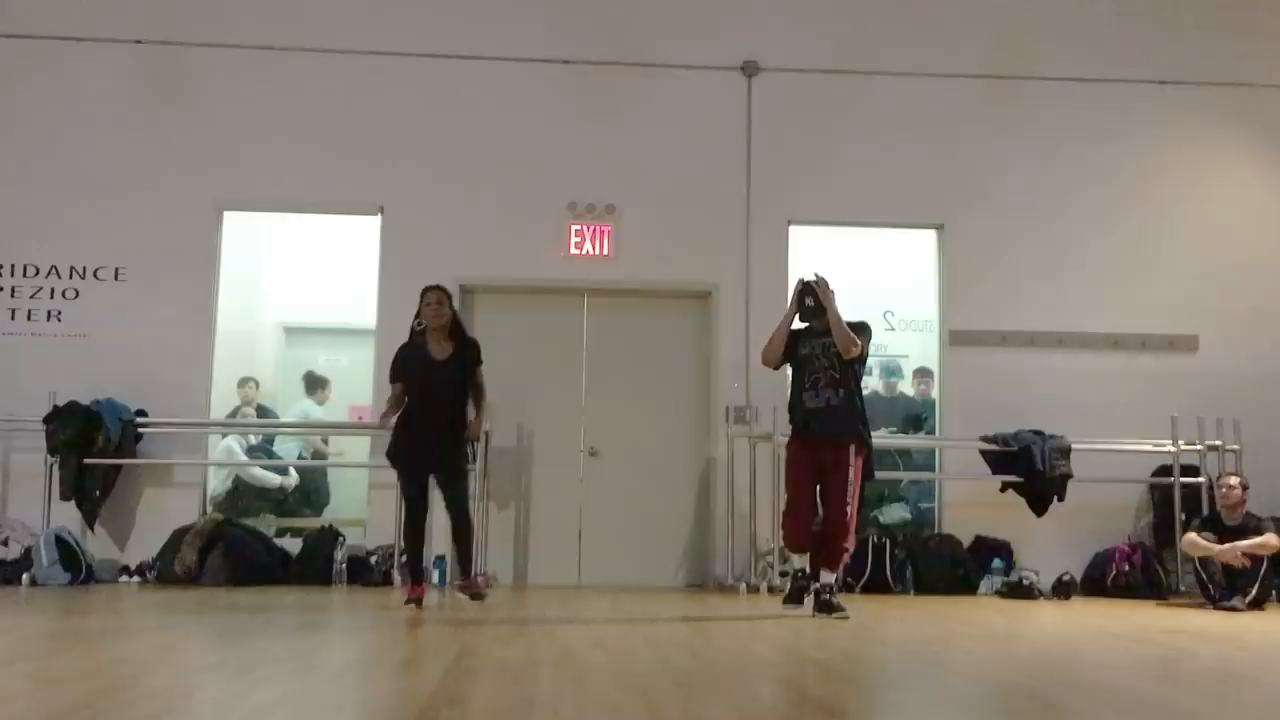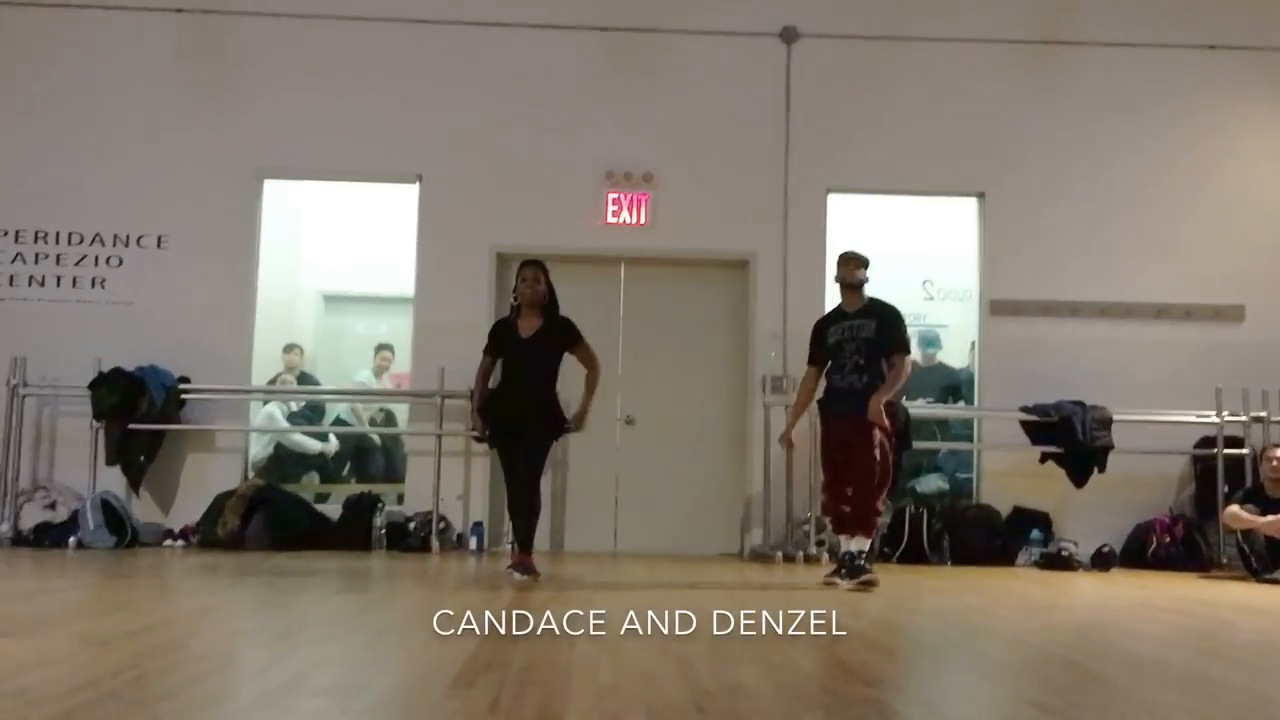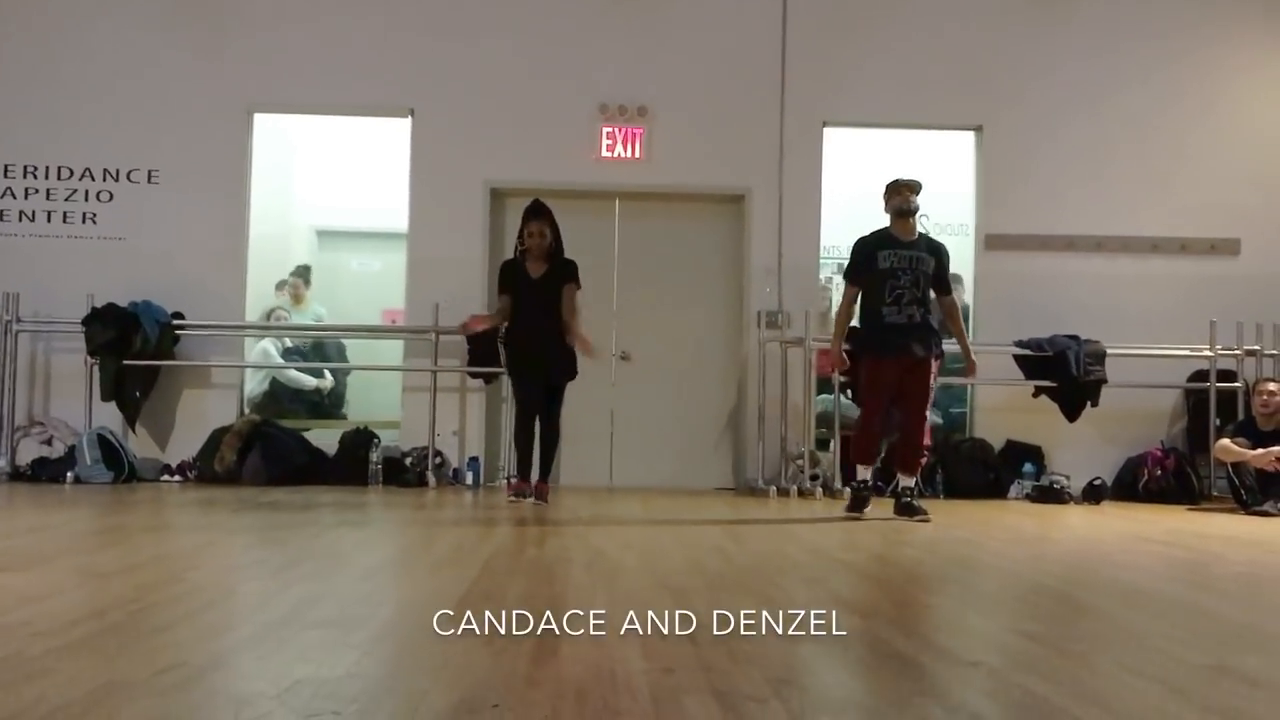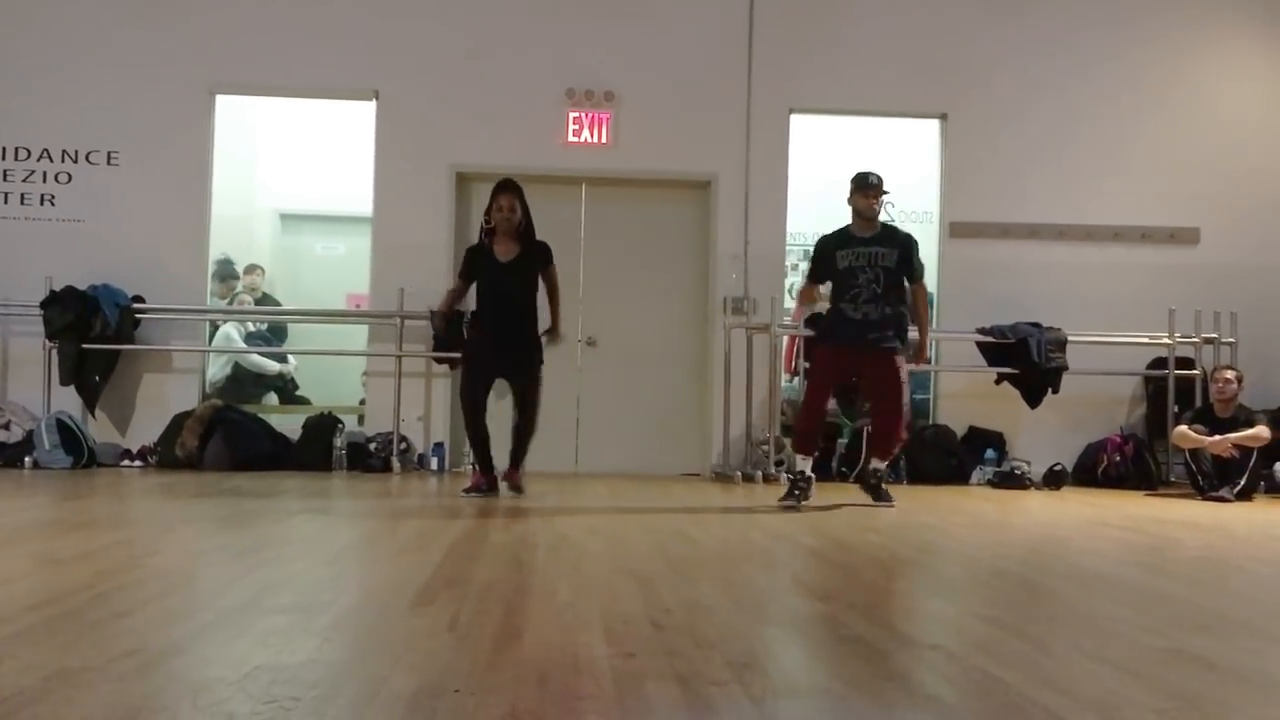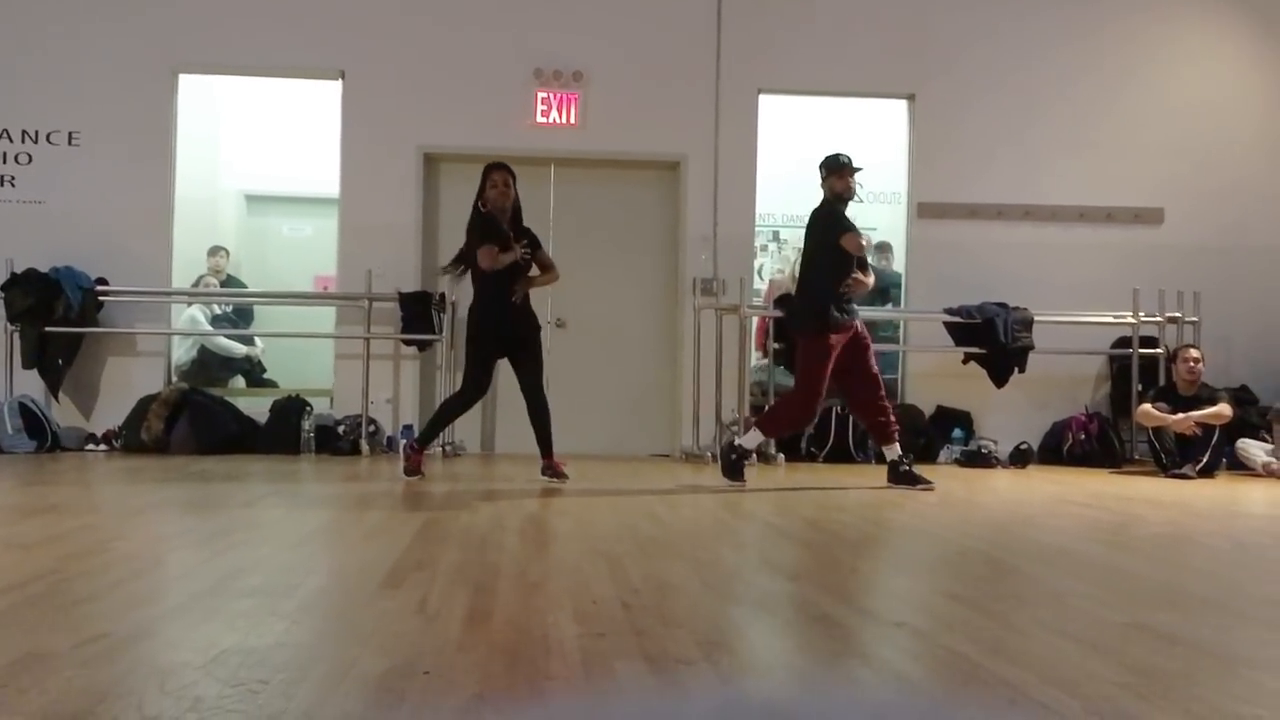
dt=1s
person 1, frame 1
left shoulder: (858, 330)
right shoulder: (796, 337)
left elbow: (849, 349)
right elbow: (768, 359)
left wrist: (829, 305)
right wrist: (791, 311)
left hip: (845, 438)
right hip: (804, 437)
left knee: (839, 516)
right knee: (797, 511)
left ankle: (826, 590)
right ankle: (800, 575)
person 1, frame 2
left shoulder: (886, 315)
right shoulder: (825, 324)
left elbow: (902, 366)
right elbow: (812, 374)
left wrist: (882, 399)
right wrist: (792, 422)
left hip: (872, 409)
right hip: (835, 411)
left knee: (870, 480)
right knee: (837, 485)
left ankle: (861, 557)
right ankle: (847, 555)
person 1, frame 3
left shoulder: (935, 250)
right shoulder: (868, 246)
left elbow: (947, 302)
right elbow: (850, 296)
left wrist: (966, 348)
right wrist: (837, 342)
left hip: (922, 348)
right hip: (877, 347)
left knee: (916, 423)
right knee: (871, 418)
left ankle: (906, 494)
right ankle: (861, 487)
person 1, frame 4
left shoulder: (902, 243)
right shoulder: (831, 244)
left elbow: (917, 288)
right elbow: (809, 289)
left wrist: (923, 335)
right wrist: (807, 299)
left hip: (884, 341)
right hip: (839, 338)
left knee: (892, 410)
right knee: (813, 404)
left ankle: (874, 474)
right ankle: (800, 477)
person 1, frame 5
left shoulder: (841, 220)
right shoulder: (826, 215)
left elbow: (865, 271)
right elbow: (857, 245)
left wrist: (864, 281)
right wrist: (861, 242)
left hip: (846, 320)
right hip: (819, 323)
left knee: (871, 392)
right knee: (806, 400)
left ankle: (897, 465)
right ankle: (737, 450)
person 2, frame 1
left shoulder: (468, 348)
right shoulder: (408, 352)
left elbow: (477, 389)
right elbow: (396, 398)
left wrist: (479, 416)
right wrist: (388, 414)
left hip: (451, 443)
right hip: (411, 442)
left knee: (459, 509)
right knee: (416, 512)
left ankle: (467, 577)
right ankle: (416, 583)
person 2, frame 2
left shoulder: (560, 327)
right shoulder: (502, 328)
left elbow: (592, 365)
right elbow: (486, 369)
left wrist: (583, 408)
right wrist: (477, 410)
left hip: (541, 417)
right hip: (504, 416)
left knee: (529, 482)
right knee: (514, 483)
left ankle: (525, 556)
right ankle: (520, 551)
person 2, frame 3
left shoulder: (565, 268)
right shoulder: (509, 269)
left elbow: (569, 304)
right elbow: (504, 310)
left wrist: (575, 331)
right wrist: (489, 321)
left hip: (556, 353)
right hip: (521, 352)
left knee: (549, 418)
right knee: (526, 410)
left ankle: (542, 482)
right ankle: (522, 480)
person 2, frame 4
left shoulder: (538, 251)
right shoulder: (476, 253)
left elbow: (551, 286)
right elbow: (458, 292)
left wrist: (555, 324)
right wrist: (444, 310)
left hip: (520, 342)
right hip: (482, 340)
left knee: (528, 407)
right knee: (471, 408)
left ankle: (514, 469)
right ankle: (485, 474)
person 2, frame 5
left shoulder: (524, 234)
right shoulder: (482, 227)
left elbow: (552, 272)
right elbow: (488, 262)
left wrist: (530, 281)
right wrist: (513, 255)
left hip: (521, 320)
right hip: (487, 320)
left knee: (534, 390)
right knee: (473, 389)
left ankle: (549, 461)
right ankle: (415, 449)
